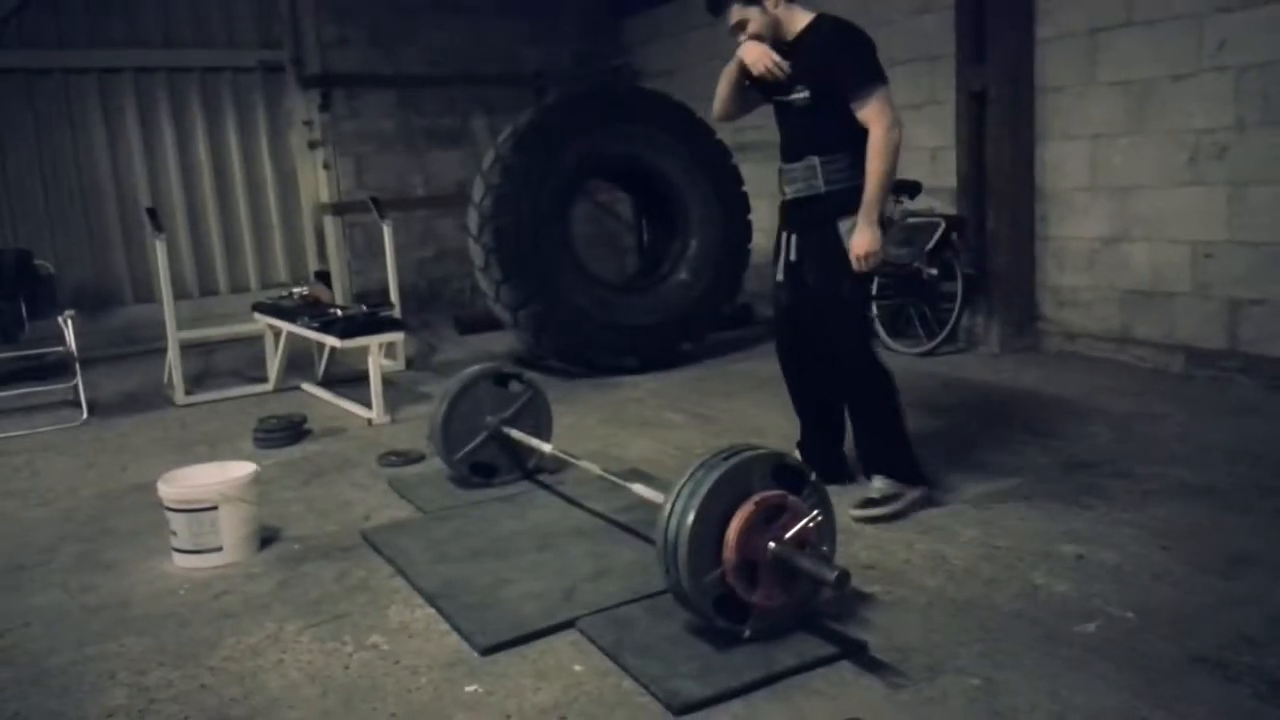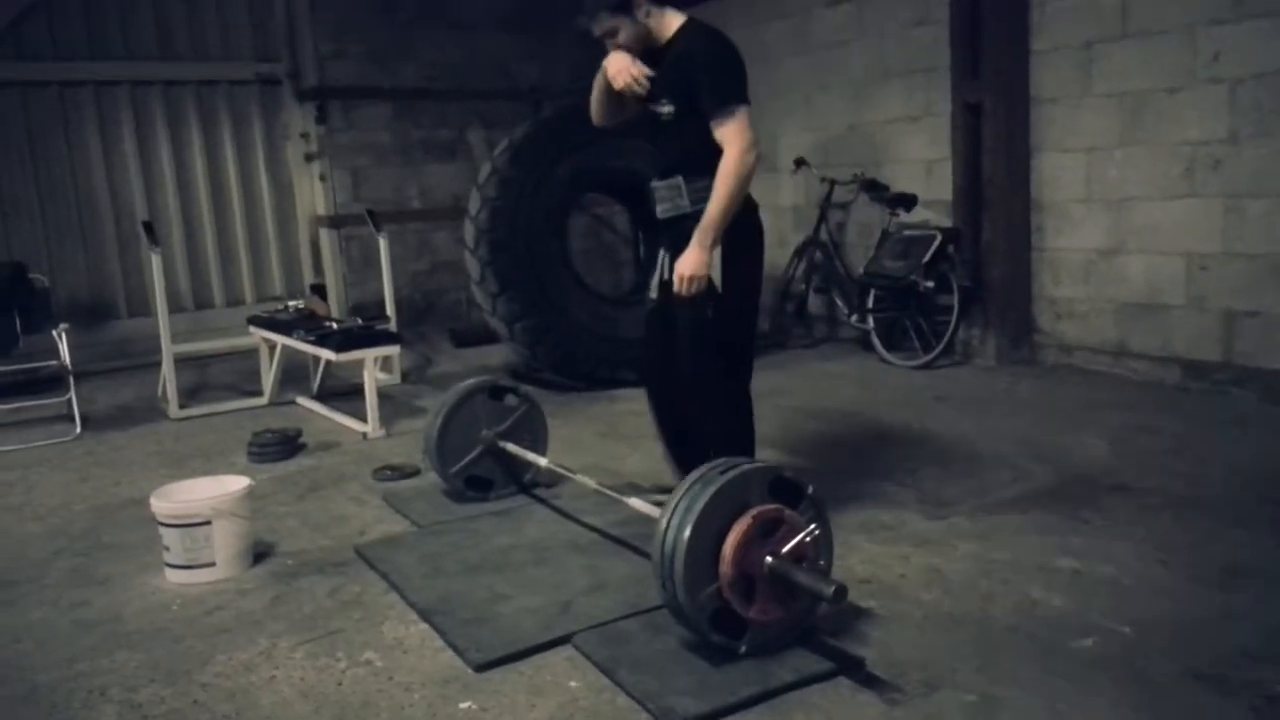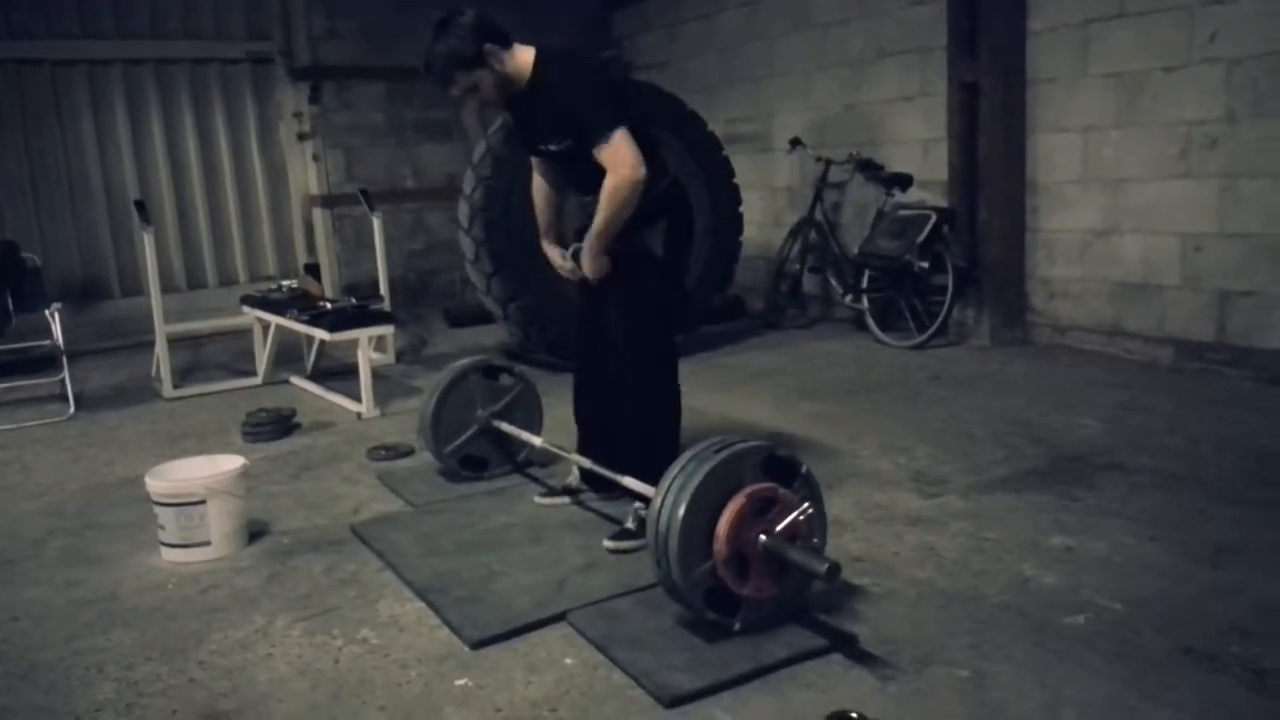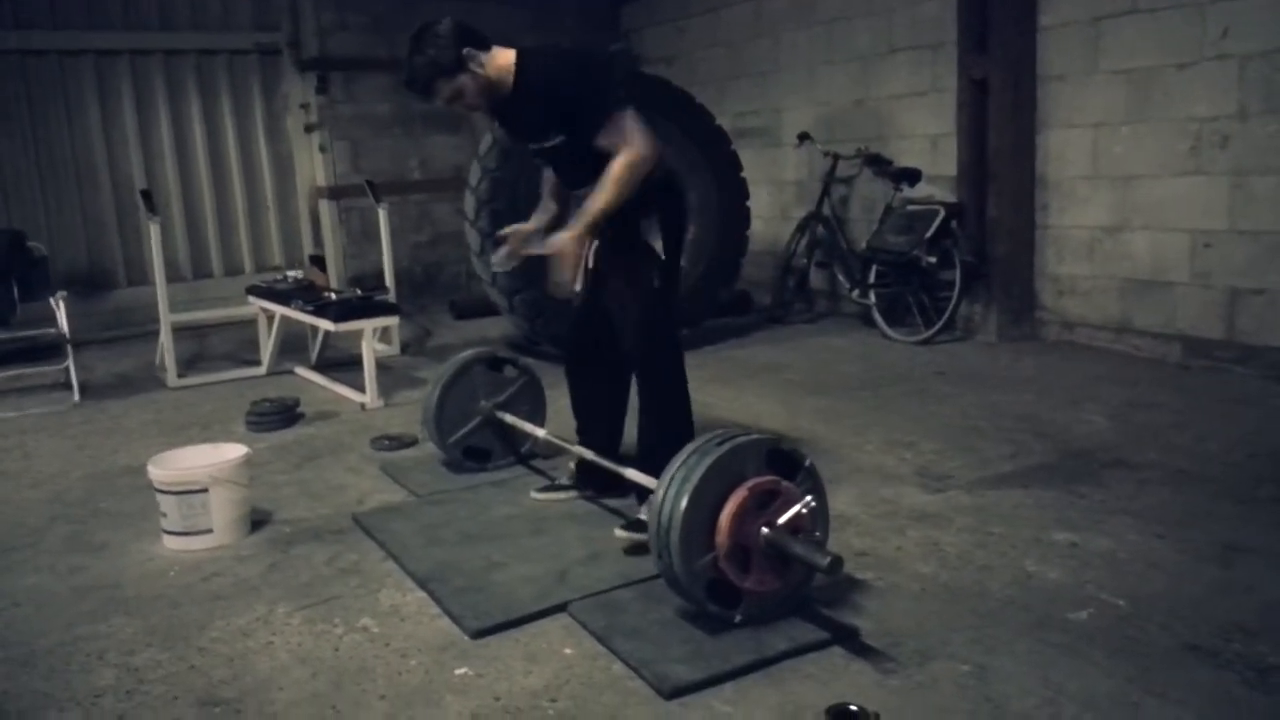
dt=1s
person 1, frame 1
right shoulder: (775, 59)
left elbow: (884, 128)
right elbow: (724, 111)
left wrist: (868, 222)
right wrist: (740, 59)
left hip: (840, 218)
right hip: (798, 218)
left knee: (842, 346)
right knee: (795, 343)
left ankle: (897, 473)
right ankle: (821, 456)
person 1, frame 2
left shoulder: (703, 50)
right shoulder: (653, 58)
left elbow: (741, 151)
right elbow: (604, 117)
left wrist: (701, 246)
right wrist: (610, 66)
left hip: (715, 239)
right hip: (677, 235)
left knee: (713, 375)
right knee: (663, 366)
right ankle: (701, 476)
person 1, frame 3
left shoulder: (569, 80)
right shoulder: (520, 97)
left elbow: (630, 174)
left wrist: (593, 246)
right wrist: (549, 242)
left hip: (651, 222)
right hip: (610, 225)
left knee: (640, 358)
right knee: (592, 353)
right ankle: (600, 470)
person 1, frame 4
left shoulder: (558, 75)
right shoulder: (506, 103)
left elbow: (638, 149)
left wrist: (579, 231)
right wrist: (537, 224)
left hip: (644, 215)
right hip: (599, 221)
left knee: (647, 347)
right knee: (586, 346)
right ankle: (597, 470)
